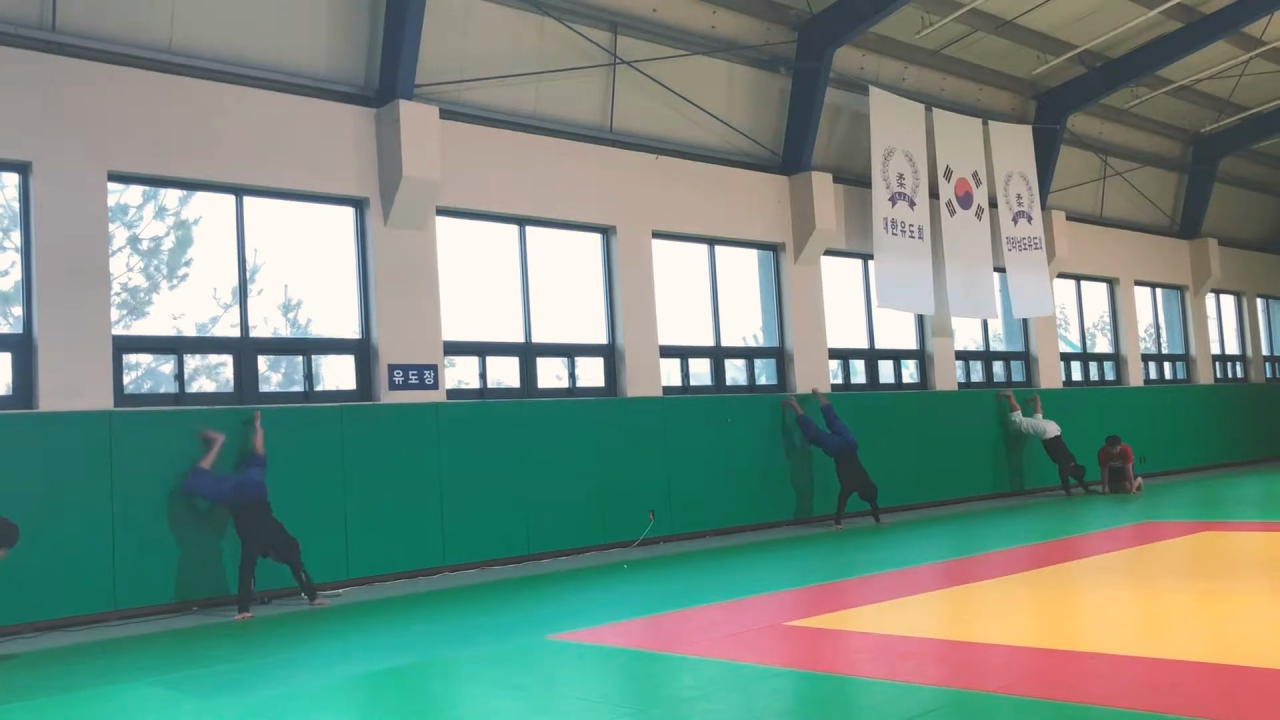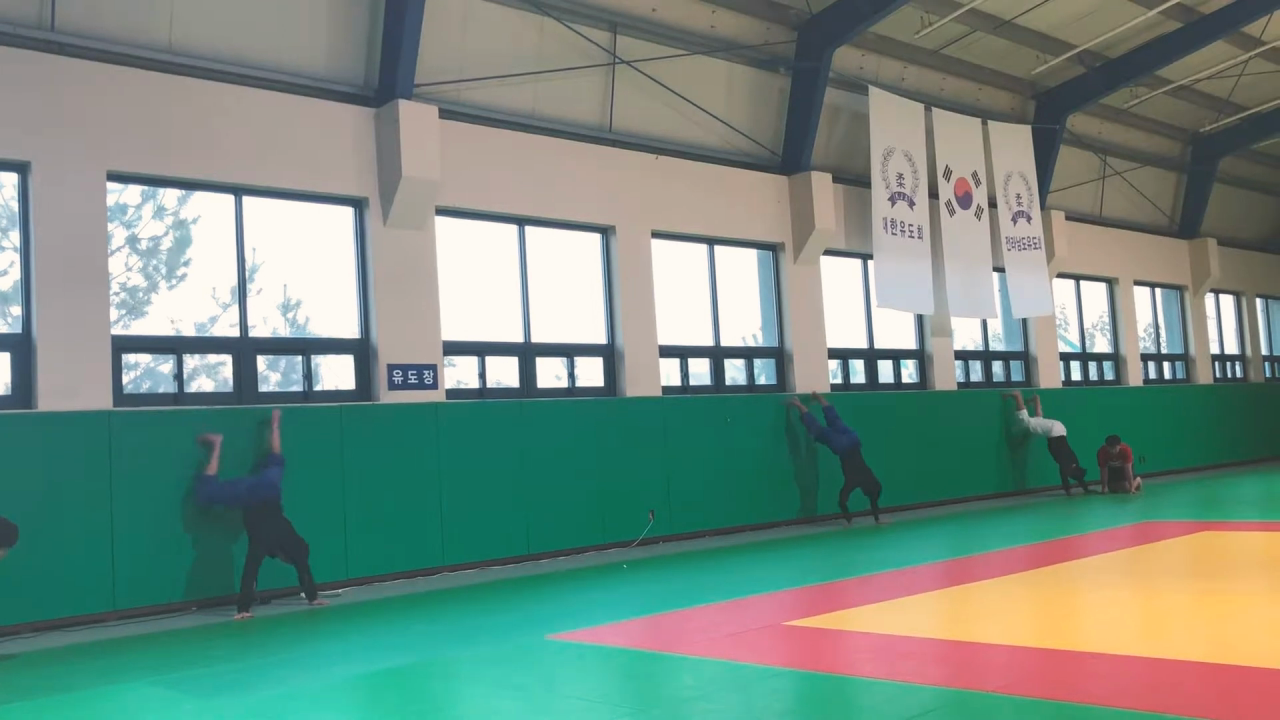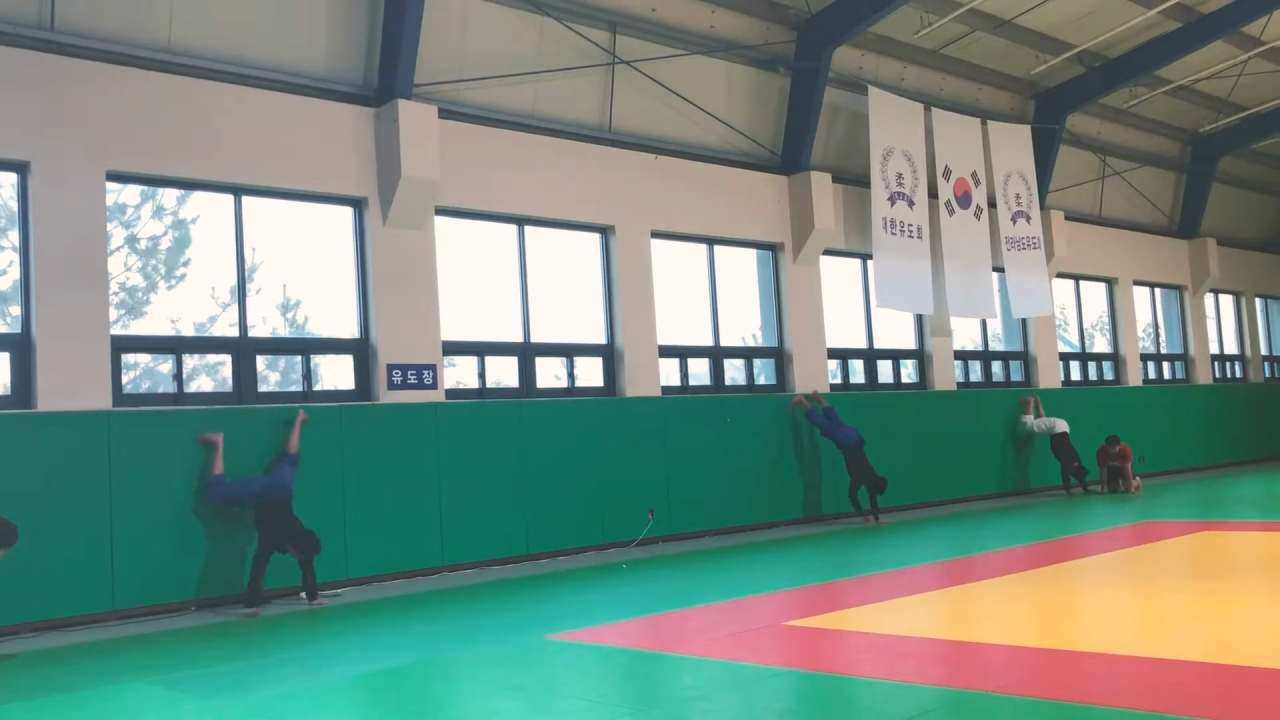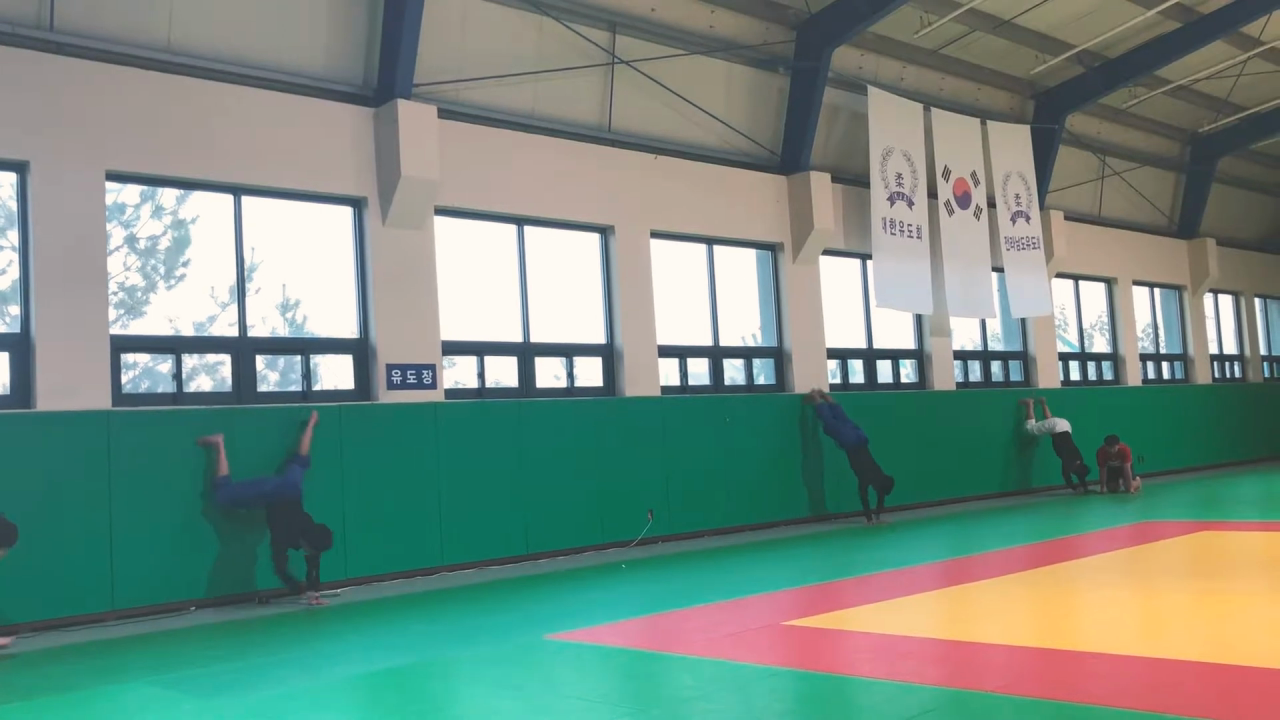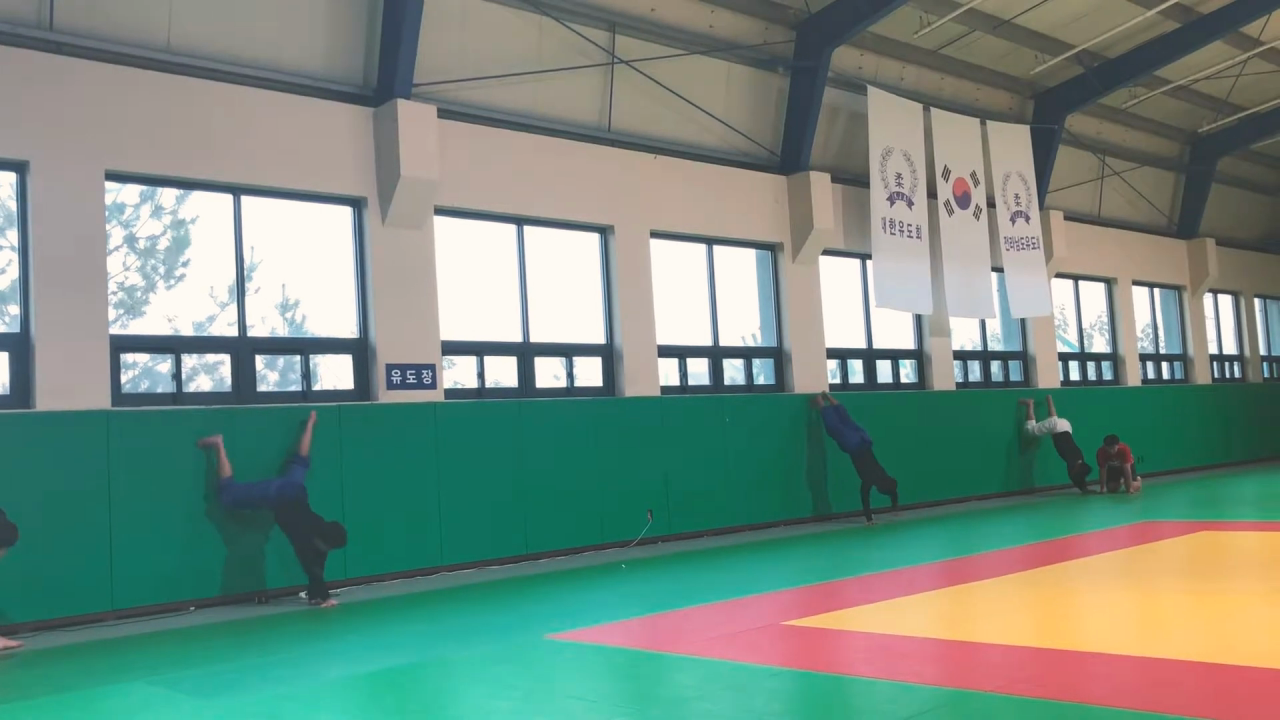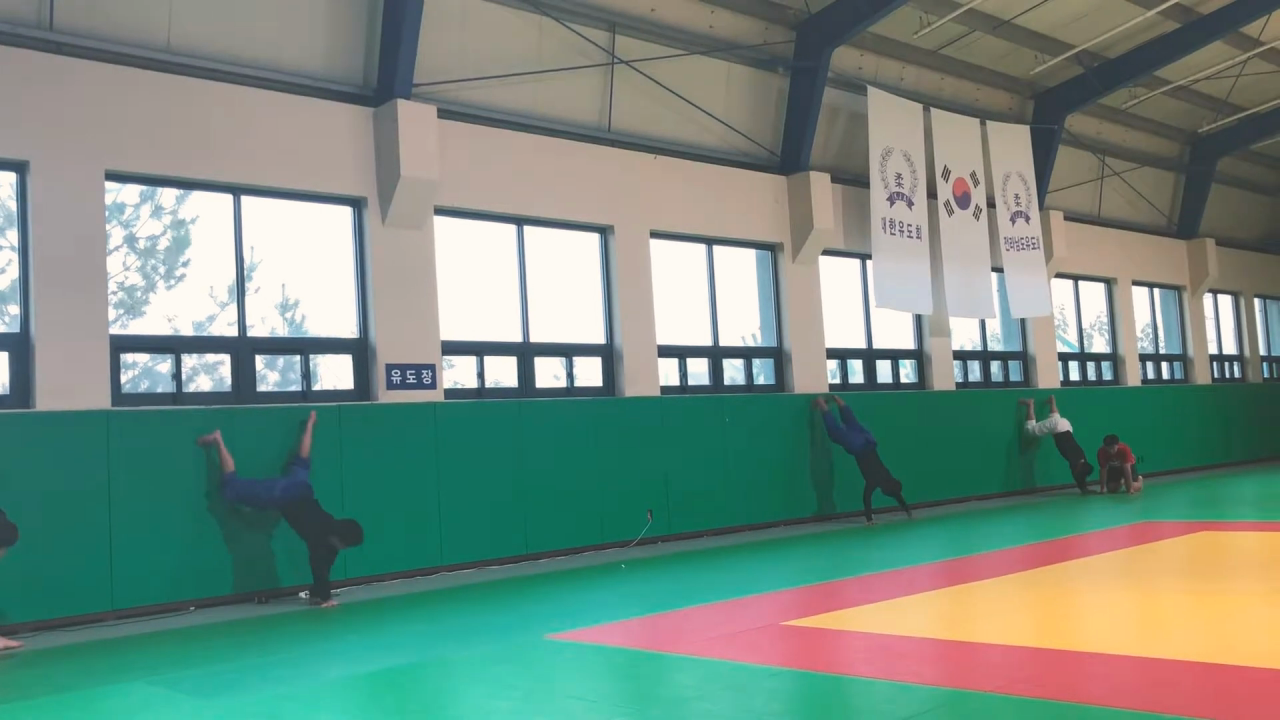
dt=0.1s
person 1, frame 1
left shoulder: (285, 540)
right shoulder: (256, 543)
left elbow: (298, 568)
right elbow: (246, 573)
left wrist: (312, 596)
right wrist: (243, 609)
left hip: (254, 490)
right hip: (237, 494)
left knee: (256, 463)
right knee: (194, 483)
left ankle: (257, 425)
right ankle: (217, 442)
person 1, frame 2
left shoulder: (293, 541)
right shoulder: (263, 543)
left elbow: (303, 569)
right elbow: (249, 574)
left wrist: (313, 597)
right wrist: (243, 609)
left hip: (268, 490)
right hip: (249, 495)
left knee: (273, 463)
right knee: (205, 493)
left ankle: (274, 424)
right ankle: (216, 445)
person 1, frame 3
left shoulder: (302, 539)
right shoulder: (271, 539)
left elbow: (308, 567)
right elbow: (258, 569)
left wrist: (313, 597)
right wrist: (252, 603)
left hip: (281, 489)
right hip: (261, 493)
left knee: (288, 460)
right knee: (215, 494)
left ankle: (298, 422)
right ankle: (218, 444)
person 1, frame 4
left shoulder: (313, 533)
right shoulder: (286, 536)
left elbow: (313, 565)
right elbow: (279, 567)
left wrist: (312, 593)
right wrist: (300, 589)
left hip: (291, 489)
right hip: (270, 492)
left knee: (299, 461)
right knee: (223, 496)
left ankle: (310, 423)
right ankle: (218, 444)
person 1, frame 5
left shoulder: (324, 532)
right shoulder: (302, 534)
left elbow: (318, 566)
right elbow: (311, 568)
left wrist: (314, 594)
right wrist: (324, 597)
left hip: (294, 489)
right hip: (275, 495)
left knee: (300, 461)
right knee: (228, 497)
left ankle: (310, 424)
right ankle: (219, 446)
person 1, frame 6
left shoulder: (334, 529)
right shoulder: (318, 534)
left elbow: (326, 564)
right elbow: (319, 565)
left wrist: (317, 593)
right wrist: (324, 598)
left hip: (301, 489)
right hip: (282, 495)
left knee: (301, 463)
right knee: (233, 490)
left ankle: (309, 423)
right ankle: (218, 441)
